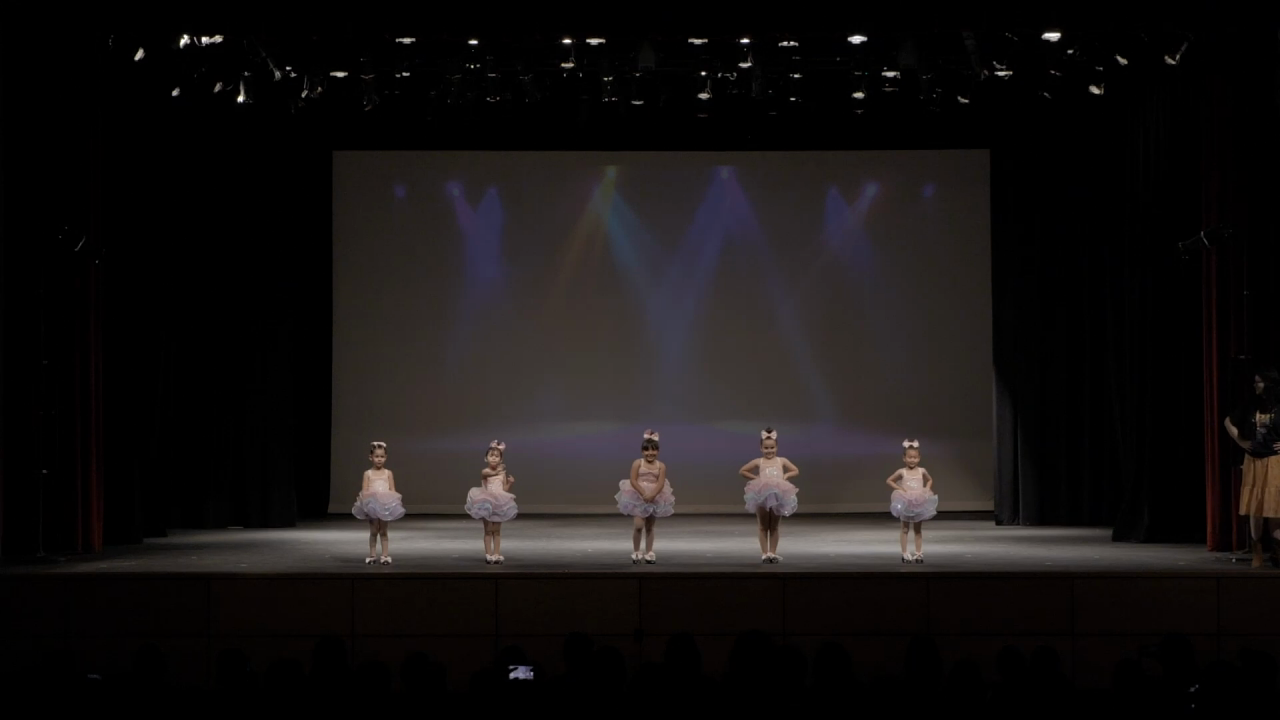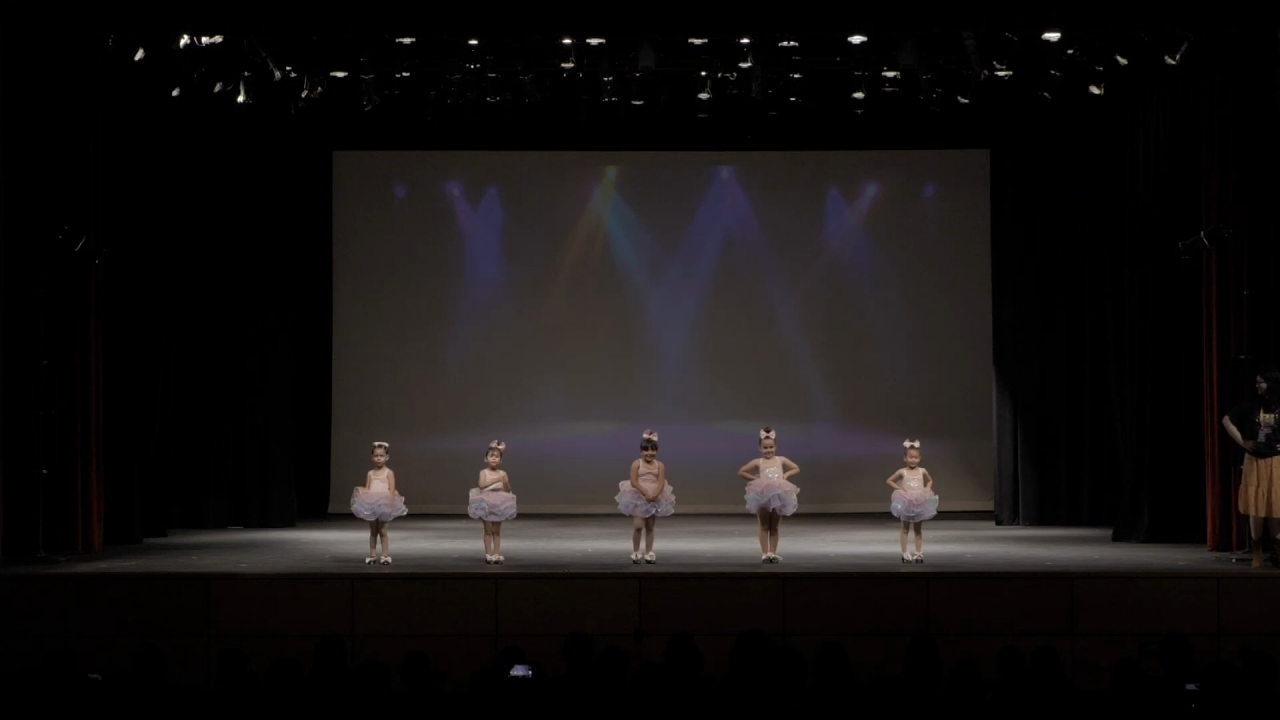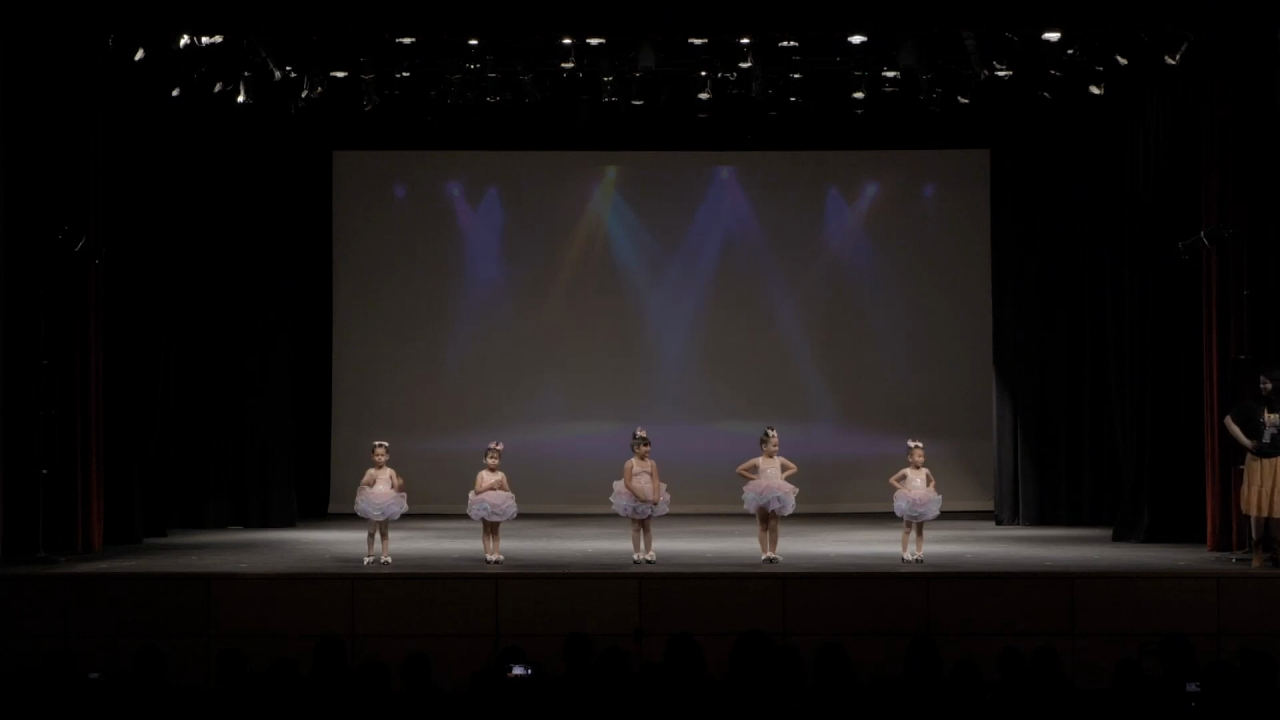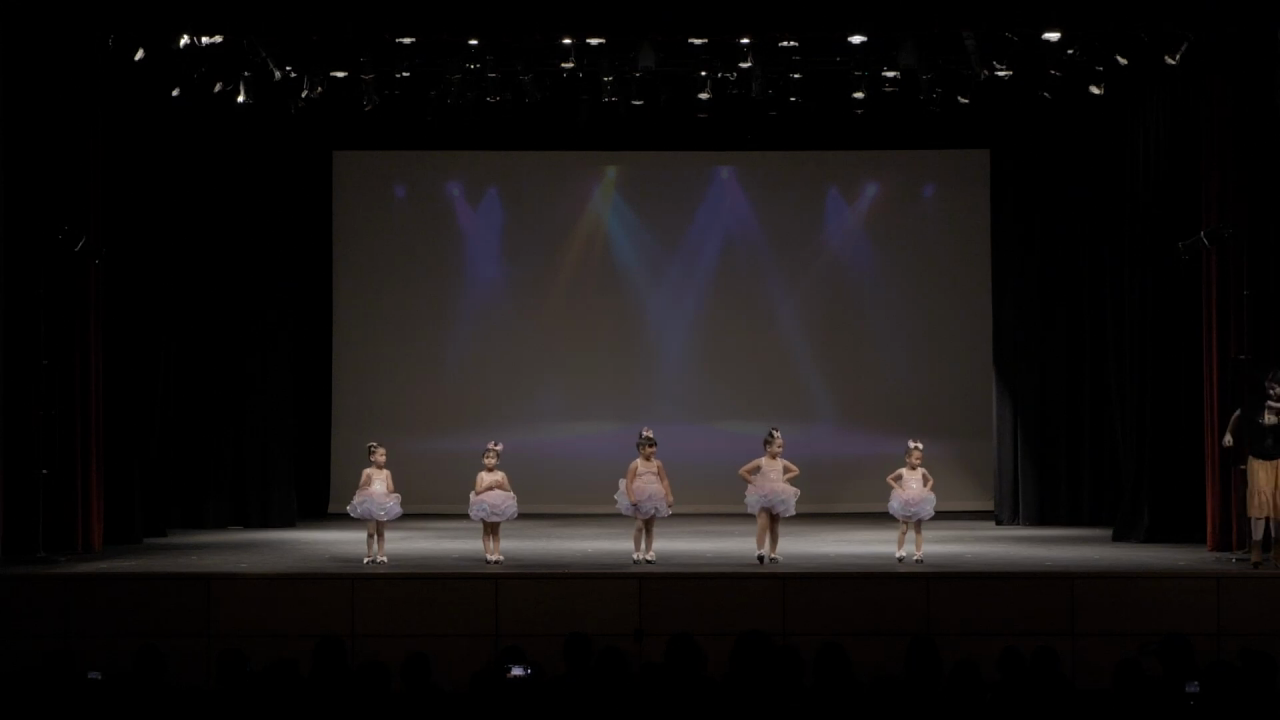
dt=0.7s
person 1, frame 1
right shoulder: (1251, 406)
right elbow: (1228, 422)
right wrist: (1241, 442)
right hip: (1253, 462)
right knee: (1255, 508)
right ankle: (1257, 553)
person 1, frame 2
right shoulder: (1250, 405)
right elbow: (1227, 420)
right wrist: (1242, 441)
right hip: (1254, 461)
right knee: (1255, 507)
right ankle: (1257, 553)
person 1, frame 3
right shoulder: (1253, 405)
right elbow: (1228, 420)
right wrist: (1244, 441)
right hip: (1257, 461)
right knee: (1257, 506)
right ankle: (1258, 552)
person 1, frame 4
right shoulder: (1256, 404)
right elbow: (1238, 415)
right wrist: (1229, 434)
right hip: (1258, 461)
right knee: (1260, 503)
right ankle: (1256, 551)
